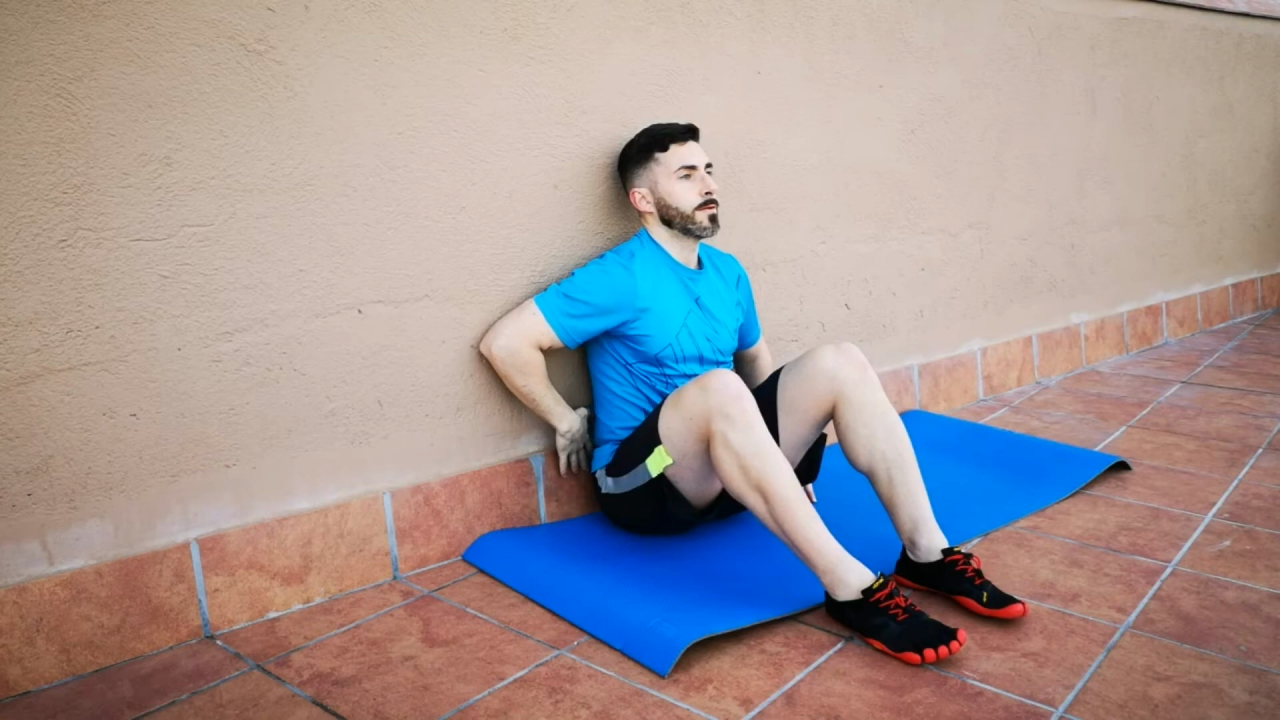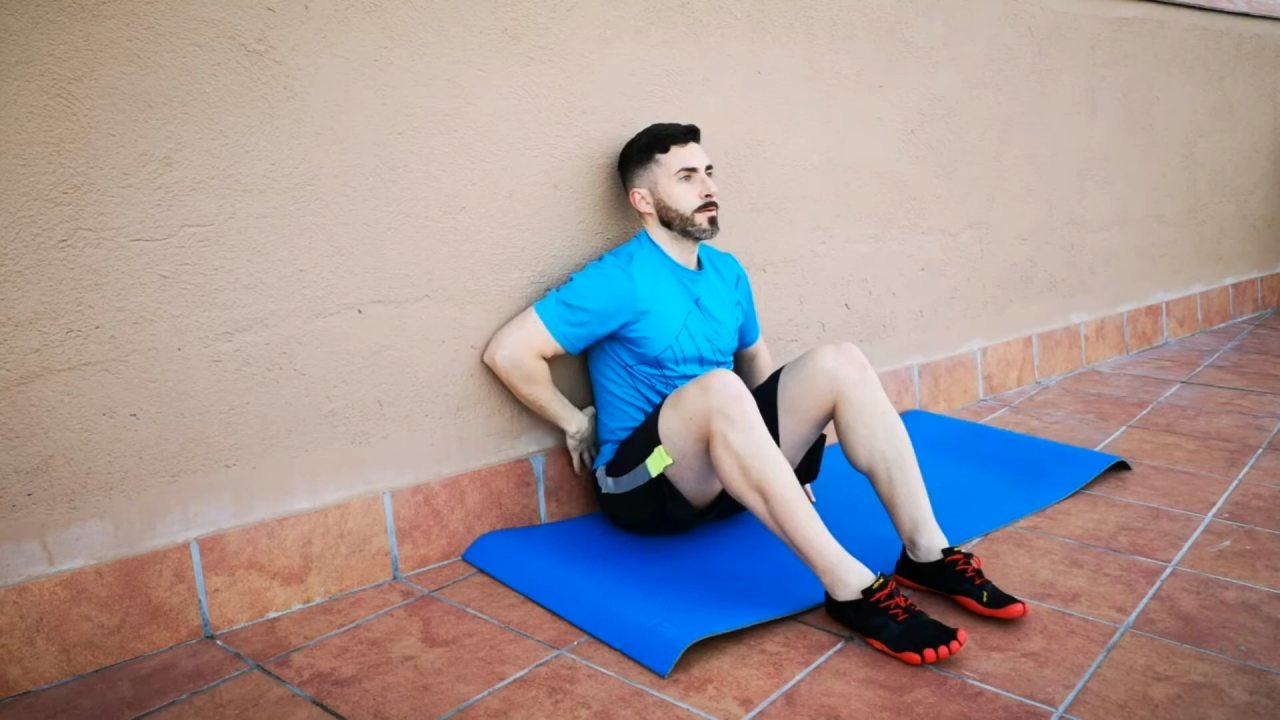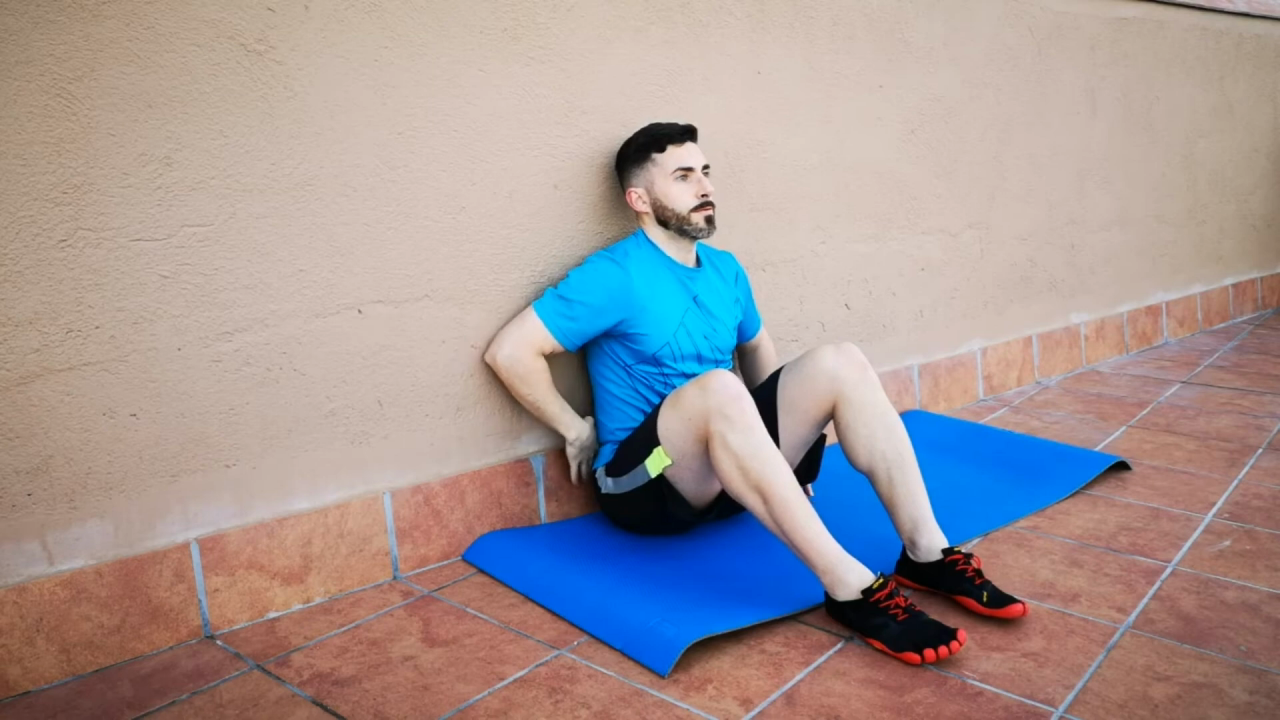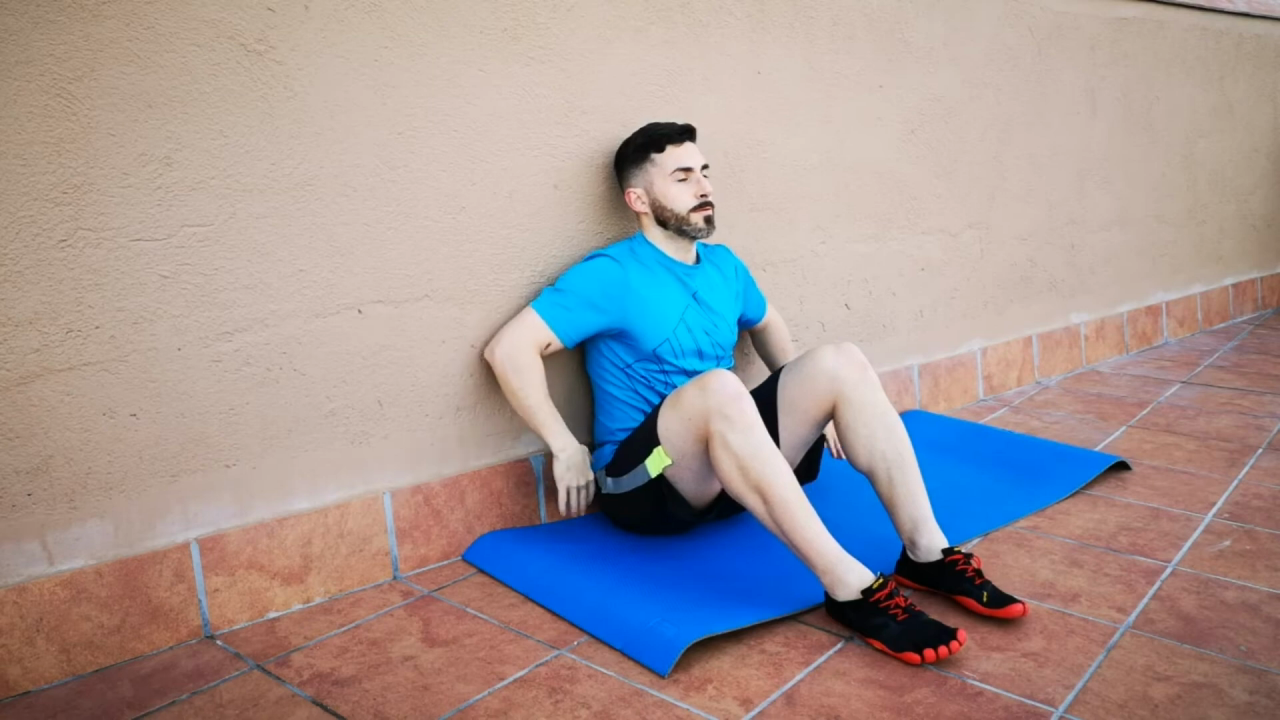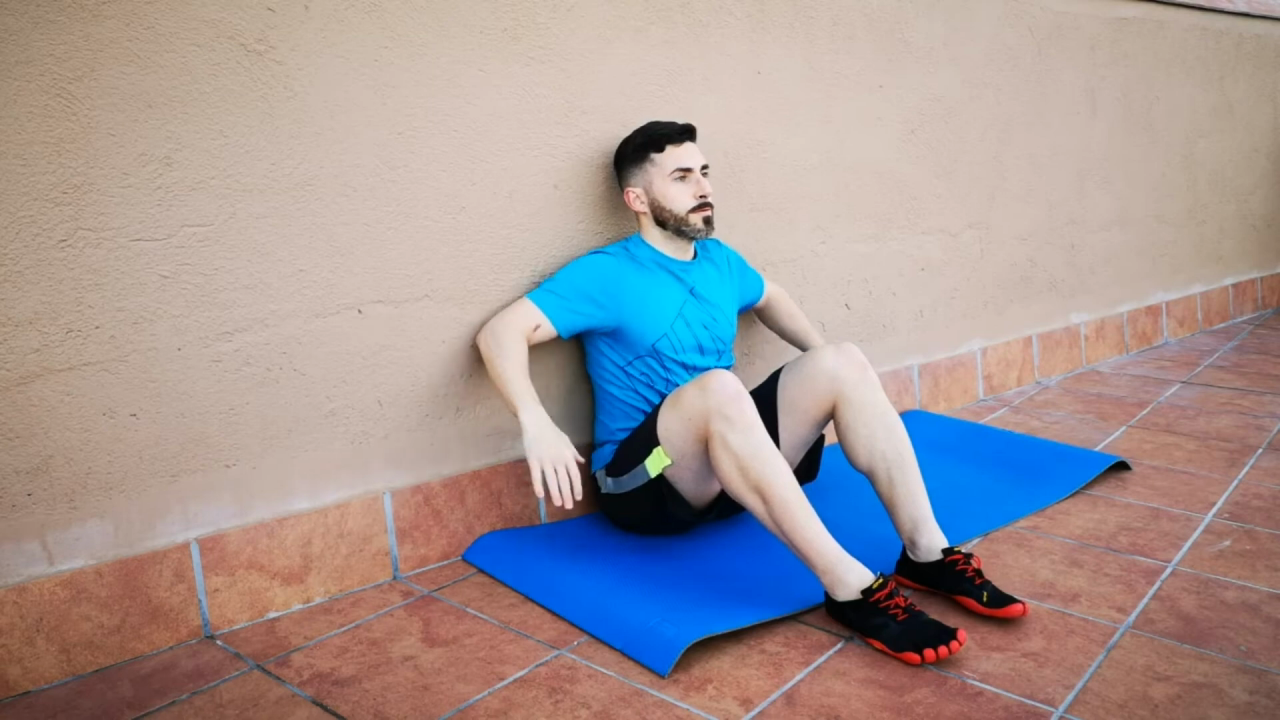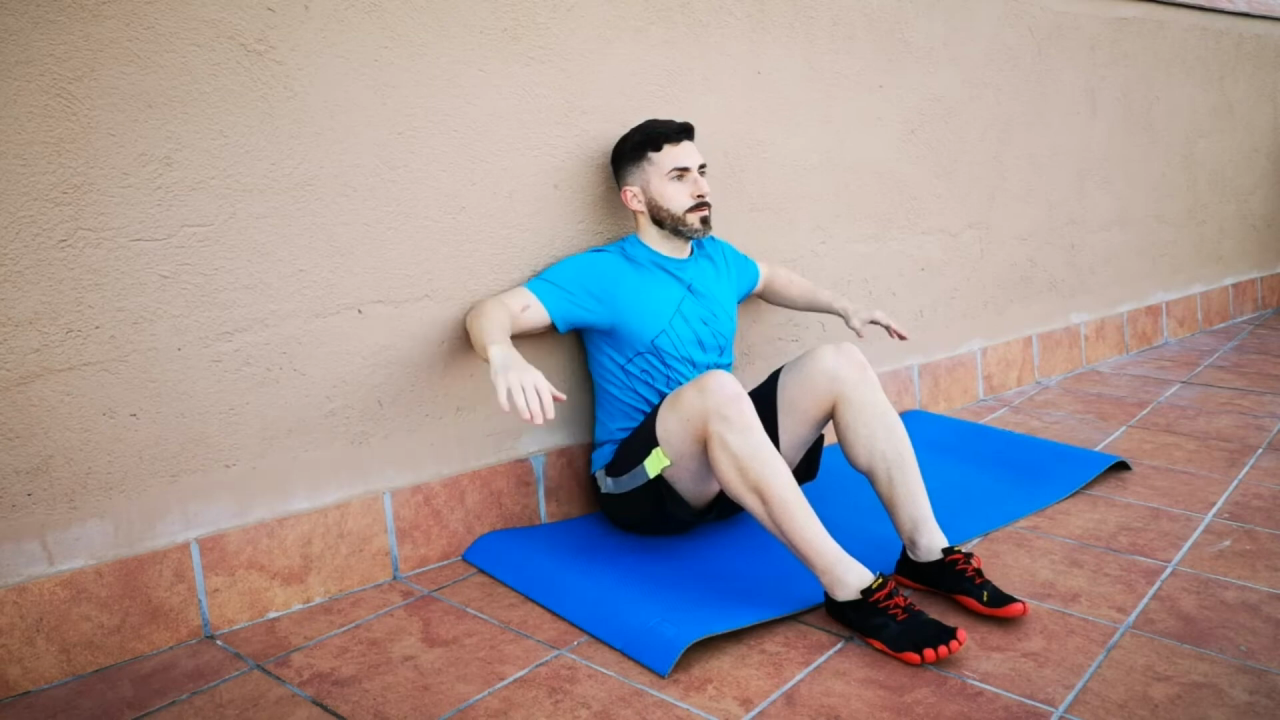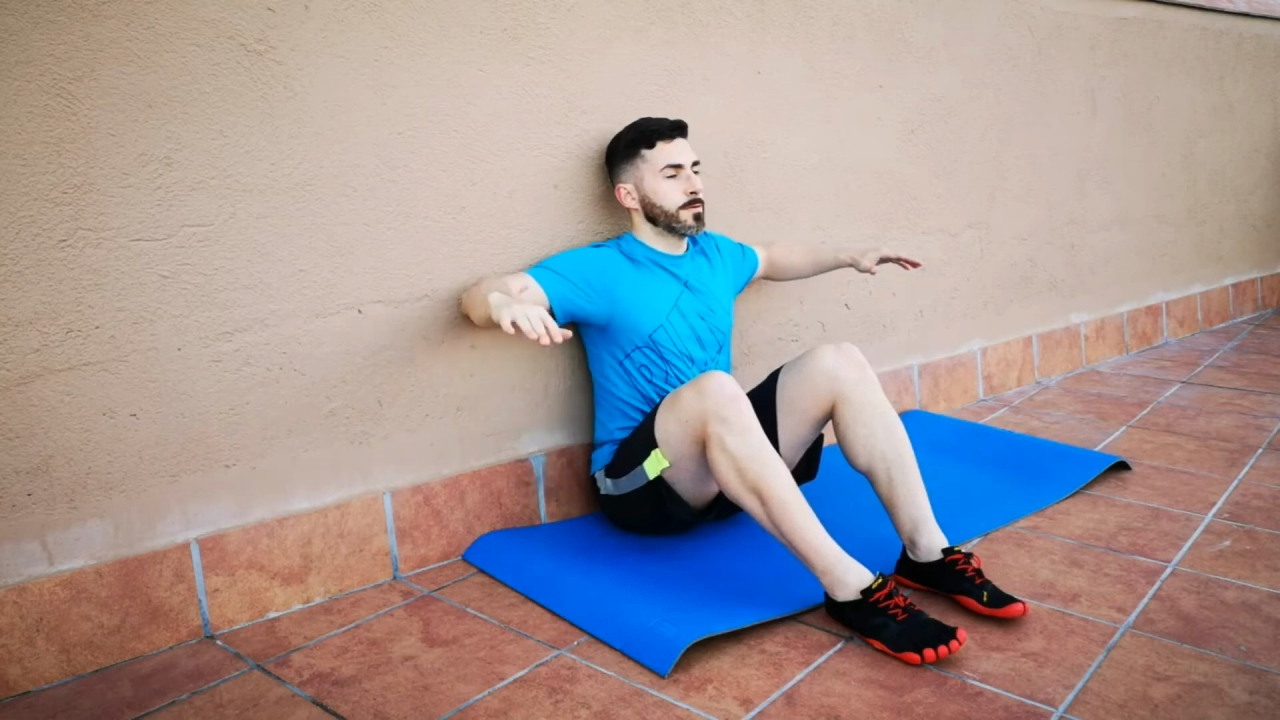
dt=0.2s
person 1, frame 1
left shoulder: (727, 271)
right shoulder: (618, 278)
left elbow: (756, 361)
right elbow: (503, 342)
left wrist: (784, 452)
right wrist: (567, 421)
left hip: (730, 470)
right hip: (642, 483)
left knee: (839, 362)
right knee: (718, 386)
left ankle: (926, 552)
right ankle: (851, 587)
person 1, frame 2
left shoulder: (727, 272)
right shoulder: (618, 280)
left elbow: (754, 361)
right elbow: (507, 352)
left wrist: (781, 455)
right wrist: (576, 422)
left hip: (730, 470)
right hip: (642, 482)
left knee: (839, 362)
right knee: (718, 387)
left ankle: (926, 552)
right ankle: (851, 587)
person 1, frame 3
left shoulder: (725, 269)
right shoulder: (614, 276)
left elbow: (756, 350)
right elbow: (508, 352)
left wrist: (789, 439)
right wrist: (576, 430)
left hip: (732, 465)
right hip: (641, 482)
left knee: (838, 362)
right knee: (717, 388)
left ankle: (926, 552)
right ankle: (851, 587)
person 1, frame 4
left shoulder: (723, 265)
right shoulder: (611, 276)
left elbow: (764, 323)
right elbow: (507, 349)
left wrist: (805, 413)
right wrist: (567, 449)
left hip: (731, 466)
right hip: (642, 482)
left knee: (839, 362)
right knee: (718, 387)
left ankle: (926, 552)
right ankle: (850, 587)
person 1, frame 5
left shoulder: (721, 261)
right shoulder: (607, 275)
left elbow: (768, 297)
right elbow: (499, 332)
left wrist: (819, 353)
right wrist: (537, 423)
left hip: (732, 465)
right hip: (642, 482)
left knee: (841, 361)
right knee: (717, 386)
left ankle: (926, 552)
right ankle: (851, 587)
person 1, frame 6
left shoulder: (718, 259)
right shoulder: (603, 275)
left elbow: (768, 278)
right elbow: (489, 314)
left wrist: (842, 308)
right wrist: (506, 357)
left hip: (729, 463)
right hip: (642, 482)
left knee: (840, 361)
right knee: (716, 388)
left ankle: (927, 552)
right ankle: (851, 587)
person 1, frame 7
left shoulder: (715, 254)
right shoulder: (599, 271)
left elbow: (771, 258)
right elbow: (477, 297)
left wrist: (848, 257)
right wrist: (503, 301)
left hip: (729, 461)
right hip: (640, 483)
left knee: (839, 362)
right knee: (715, 389)
left ankle: (926, 552)
right ankle: (850, 588)
